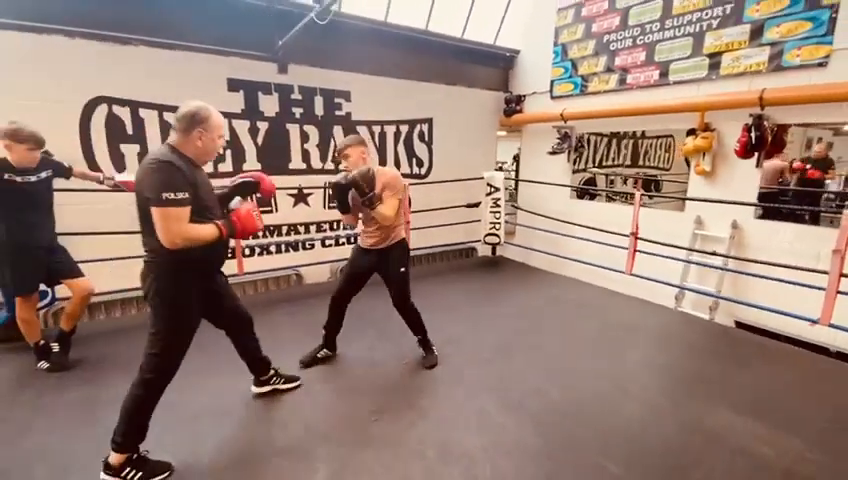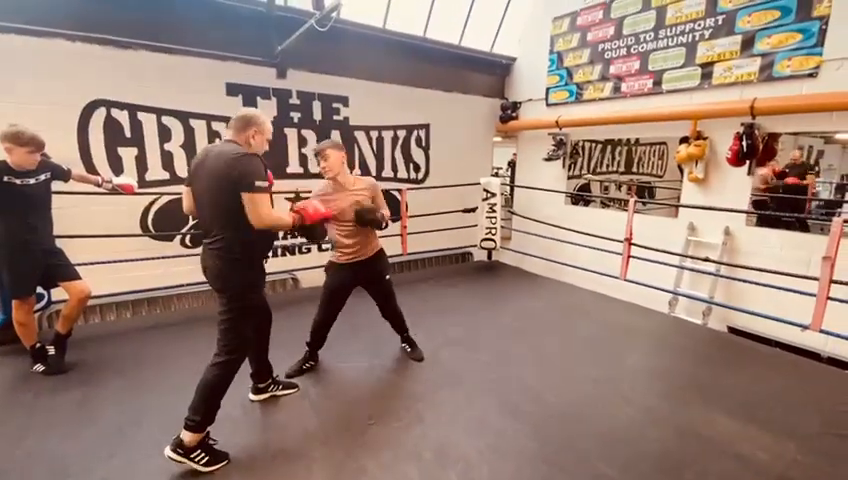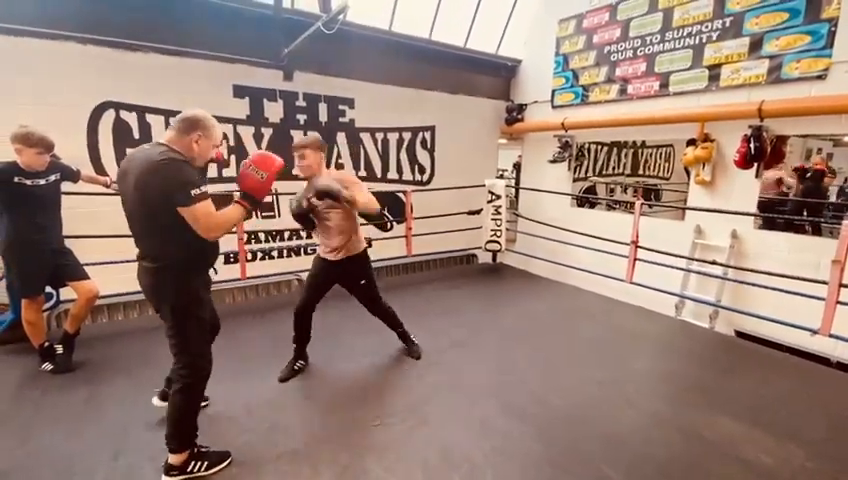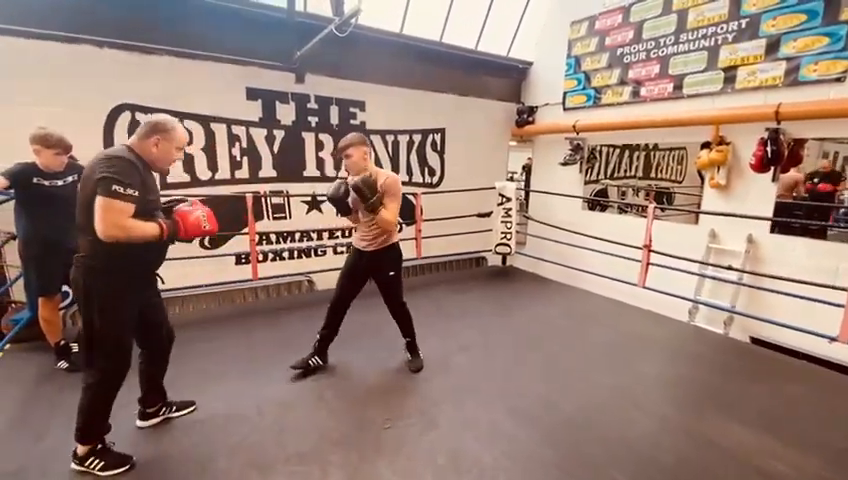
dt=0.7s
person 1, frame 1
left shoulder: (189, 165)
right shoulder: (165, 170)
right elbow: (173, 236)
left wrist: (229, 197)
right wrist: (228, 227)
left hip: (204, 274)
right hip: (174, 282)
left knee: (240, 323)
right knee: (160, 367)
left ankle: (265, 376)
person 1, frame 2
left shoulder: (203, 157)
right shoulder: (245, 161)
left elbow: (190, 206)
right elbow: (262, 219)
right wrist: (302, 215)
left hip: (219, 255)
right hip: (238, 263)
left knee: (260, 318)
right knee: (232, 348)
left ankle: (263, 382)
right ankle: (189, 439)
person 1, frame 3
left shoulder: (140, 158)
right shoulder: (172, 168)
right elbow: (211, 227)
right wrist: (251, 197)
left hip: (163, 271)
right hip: (179, 278)
left knee: (207, 328)
right knee: (195, 362)
left ankle: (172, 392)
person 1, frame 4
left shoulder: (134, 166)
right shoulder: (119, 167)
right elbow: (110, 228)
left wrist: (171, 215)
right wrist: (170, 228)
left hip: (134, 276)
right hip: (105, 281)
left knee: (160, 337)
right knee: (109, 364)
left ankle: (153, 405)
right ankle: (86, 448)
person 2, frame 1
left shoulder: (47, 164)
left elbow: (76, 171)
left wrist: (106, 179)
left hip: (49, 244)
left knee: (84, 289)
right knee: (26, 301)
left ankle: (60, 343)
right ankle: (41, 351)
person 2, frame 2
left shoulder: (46, 167)
left elbow: (74, 175)
left wrist: (104, 182)
left hip: (47, 247)
left knee: (81, 292)
right knee: (23, 304)
left ankle: (57, 345)
right ankle: (38, 355)
person 2, frame 3
left shoulder: (56, 168)
left elbow: (83, 176)
left wrist: (109, 182)
left hip: (55, 246)
right hip: (22, 251)
left knee: (89, 292)
right knee: (33, 302)
left ankle: (65, 343)
right ankle: (46, 353)
person 2, frame 4
left shoulder: (73, 169)
right shoulder: (24, 172)
left hip: (71, 247)
right hip: (38, 250)
right knee: (49, 301)
left ankle: (80, 343)
right ankle: (61, 351)
person 3, frame 1
left shoulder: (389, 176)
right shoulder: (354, 184)
left elbow: (387, 218)
right elbow: (349, 223)
left wrist: (367, 193)
right wrist: (341, 200)
left hip: (393, 247)
right hip: (365, 248)
left knee: (402, 303)
right knee: (339, 297)
left ankle: (426, 345)
right ankle: (327, 345)
person 3, frame 2
left shoulder: (369, 185)
right shoulder: (320, 195)
left elbow: (384, 214)
left wrist: (378, 217)
left hip: (373, 258)
right hip: (342, 265)
left knee: (389, 308)
right knee: (324, 316)
left ankle: (407, 340)
right ankle: (310, 356)
person 3, frame 3
left shoulder: (342, 179)
right shoulder: (309, 189)
left elbow: (373, 208)
left wrist: (340, 194)
right wrist: (303, 214)
left hip: (353, 257)
right hip: (325, 259)
left knee: (375, 304)
right knee: (303, 308)
left ankle: (405, 336)
right ankle: (299, 357)
person 3, frame 4
left shoulder: (389, 180)
right shoulder: (353, 180)
left elbow: (390, 223)
left wrist: (371, 201)
right wrist: (342, 204)
left hip: (385, 252)
right hip: (359, 251)
left knee: (396, 304)
right knee: (338, 302)
left ankle: (413, 349)
right ankle: (319, 354)
